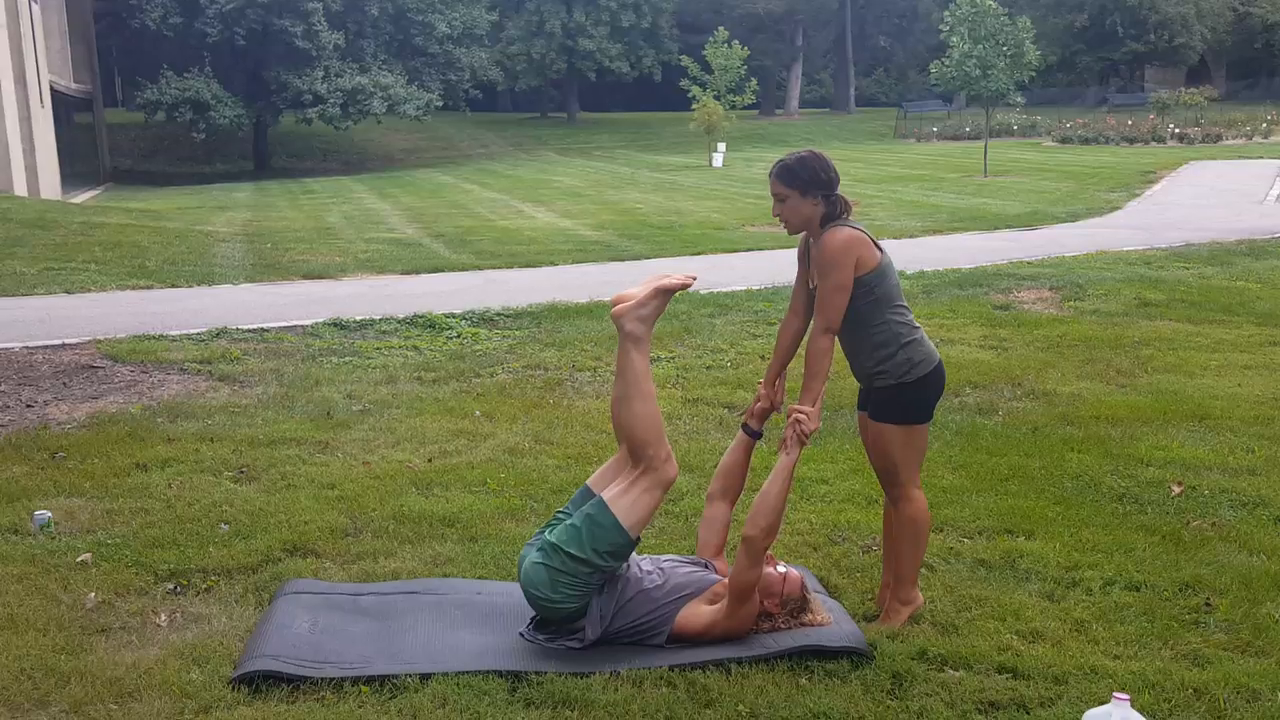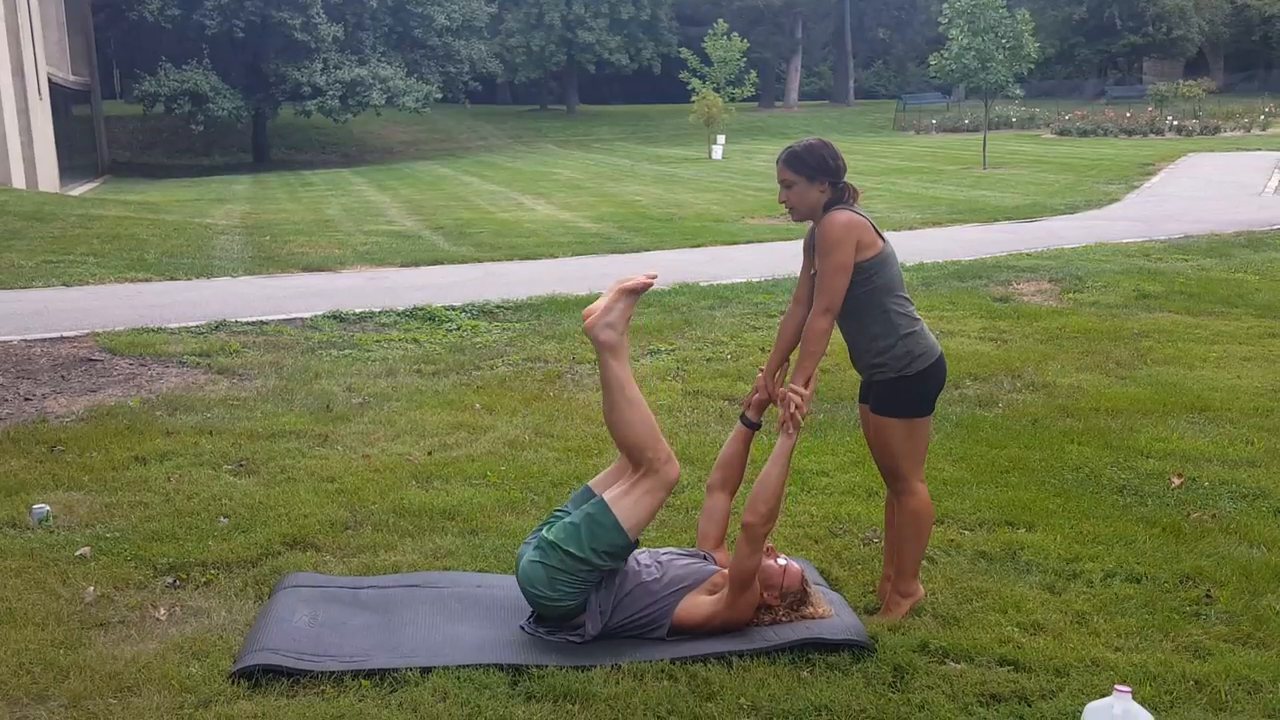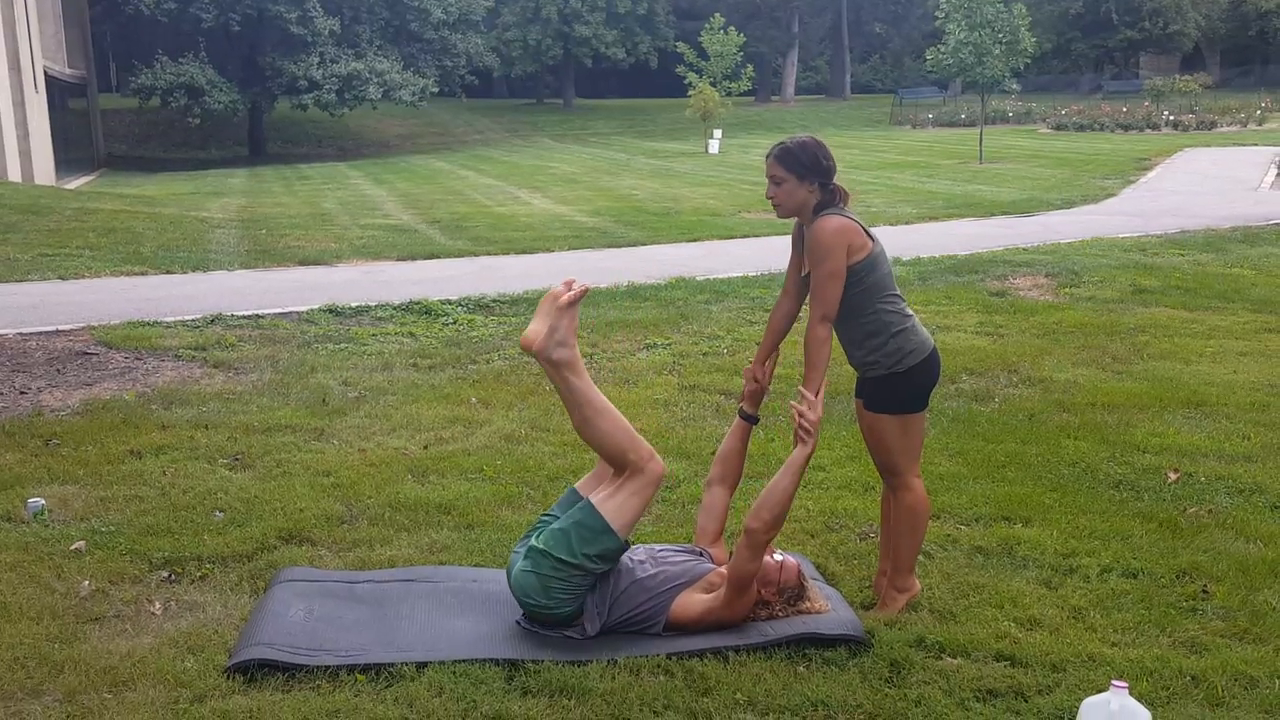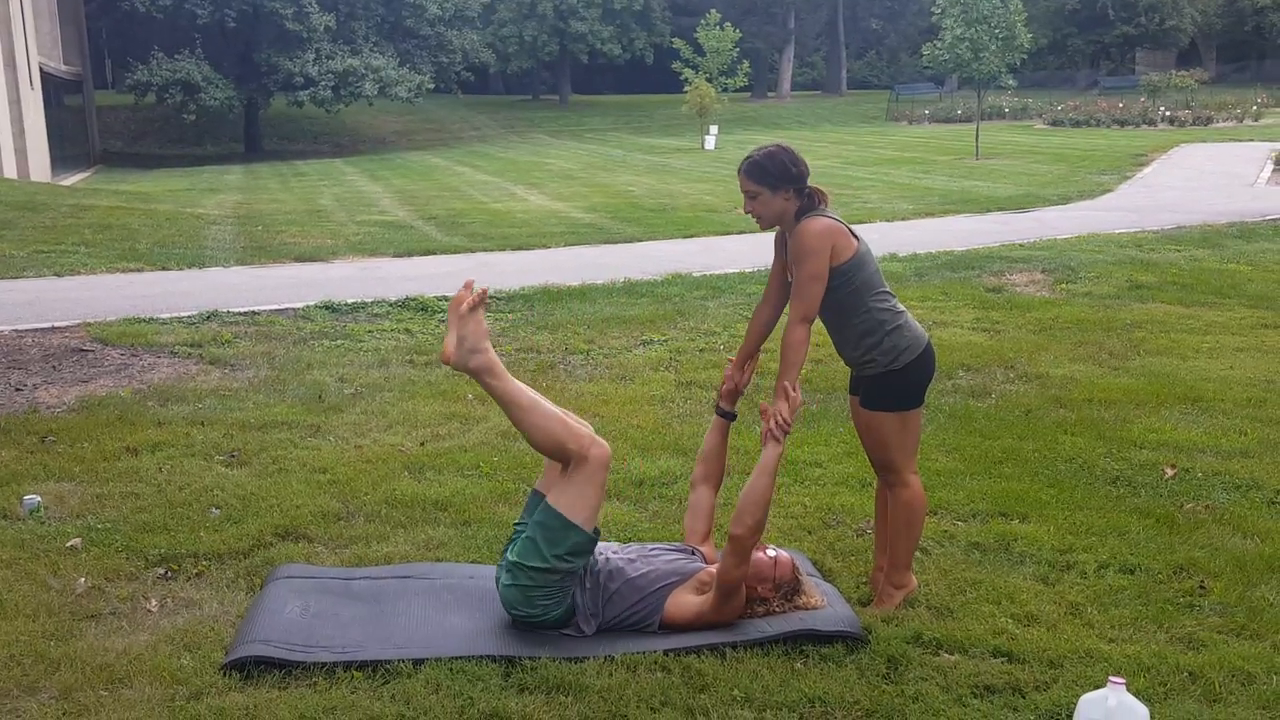
dt=0.4s
person 1, frame 1
left shoulder: (839, 243)
right shoulder: (812, 244)
left elbow: (825, 331)
right elbow: (797, 315)
left wrist: (807, 405)
right wrist: (771, 379)
left hip: (909, 376)
right hip: (879, 378)
left knee: (903, 487)
right knee: (891, 486)
left ankle: (906, 593)
right ankle: (890, 585)
person 1, frame 2
left shoulder: (840, 226)
right shoulder: (819, 233)
left elbow: (823, 314)
right elbow: (800, 306)
left wrist: (799, 383)
right wrist: (771, 371)
left hip: (909, 369)
right hip: (882, 371)
left knee: (907, 481)
right knee: (892, 479)
left ankle: (908, 586)
right ankle: (891, 577)
person 1, frame 3
left shoulder: (829, 231)
right shoulder: (806, 229)
left elbow: (821, 322)
right elbow: (788, 300)
left wrist: (810, 398)
right wrist: (760, 361)
left hip: (902, 365)
right hip: (878, 366)
left knee: (903, 476)
right knee: (889, 474)
left ankle: (904, 581)
right ankle: (887, 571)
person 1, frame 4
left shoulder: (814, 232)
right shoulder: (787, 235)
left elbow: (800, 321)
right elbow: (770, 306)
left wrist: (782, 397)
right wrist: (738, 367)
left hip: (900, 360)
right hip: (871, 363)
left knee: (899, 473)
right knee: (883, 470)
left ankle: (900, 578)
right ankle: (883, 568)
person 2, frame 1
left shoulder: (735, 616)
right shoulder: (714, 573)
left elbow: (756, 536)
right elbow: (719, 497)
left wrist: (789, 456)
right wrist: (753, 425)
left hip: (558, 582)
right hip: (548, 561)
left knee: (656, 467)
right knee: (639, 455)
left ankle: (635, 330)
right ankle: (635, 325)
person 2, frame 2
left shoulder: (735, 608)
right shoulder: (715, 567)
left elbow: (756, 524)
right elbow: (720, 488)
left wrist: (787, 439)
right wrist: (751, 417)
left hip: (554, 578)
right hip: (544, 559)
left knee: (659, 468)
right knee: (640, 459)
left ankle: (612, 342)
right ankle: (608, 334)
person 2, frame 3
left shoulder: (731, 605)
right shoulder: (711, 563)
left elbow: (759, 529)
right elbow: (719, 484)
left wrist: (803, 450)
right wrist: (748, 410)
left hip: (548, 584)
right hip: (535, 563)
left knee: (644, 467)
right knee: (624, 461)
left ankle: (563, 357)
right ankle: (552, 354)
person 2, frame 4
left shoulder: (725, 604)
right shoulder: (701, 560)
left elbow: (742, 533)
right elbow: (704, 482)
left wrist: (774, 447)
right wrist: (726, 407)
left hip: (541, 596)
right hip: (528, 575)
left knee: (590, 452)
right knee: (575, 440)
left ankle: (482, 362)
right ankle: (478, 358)
